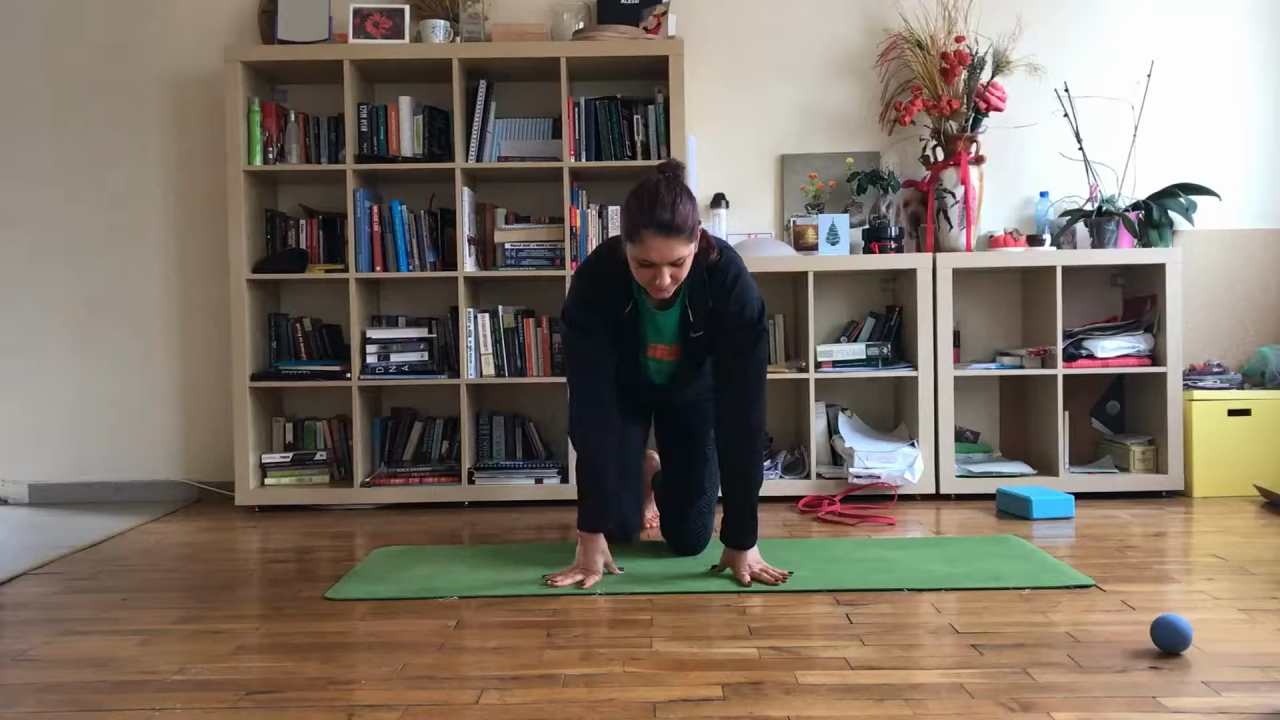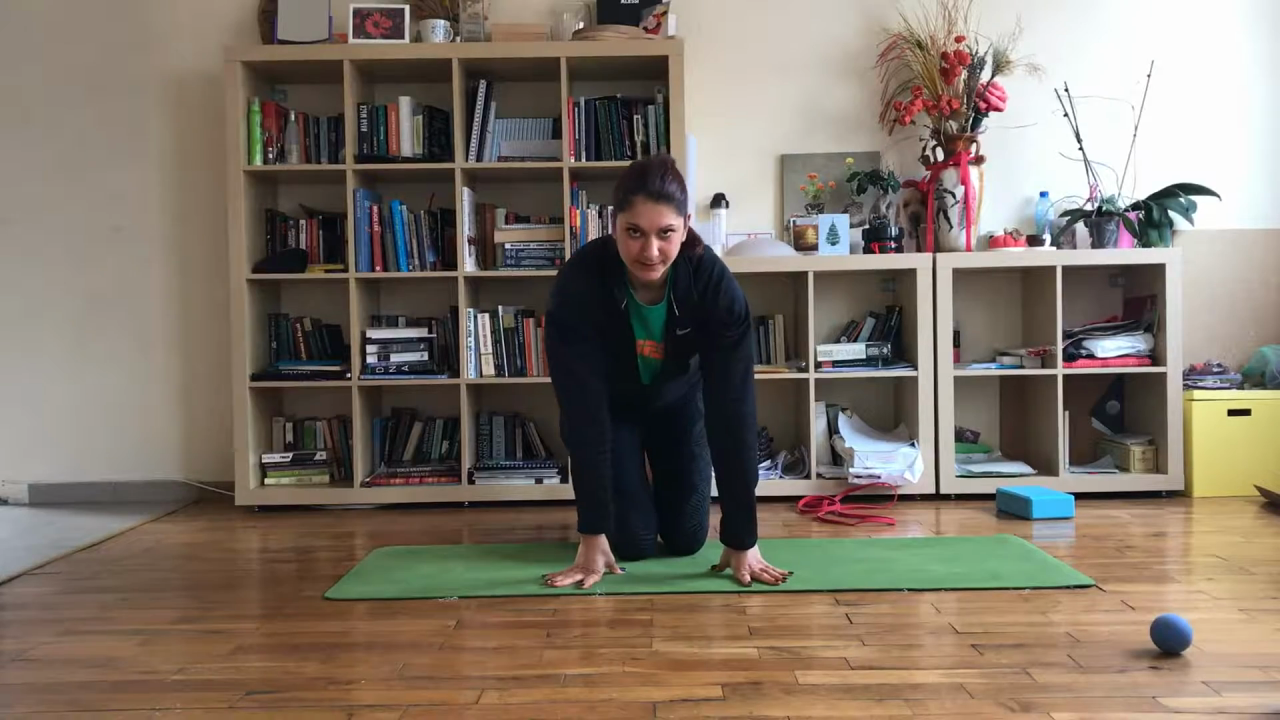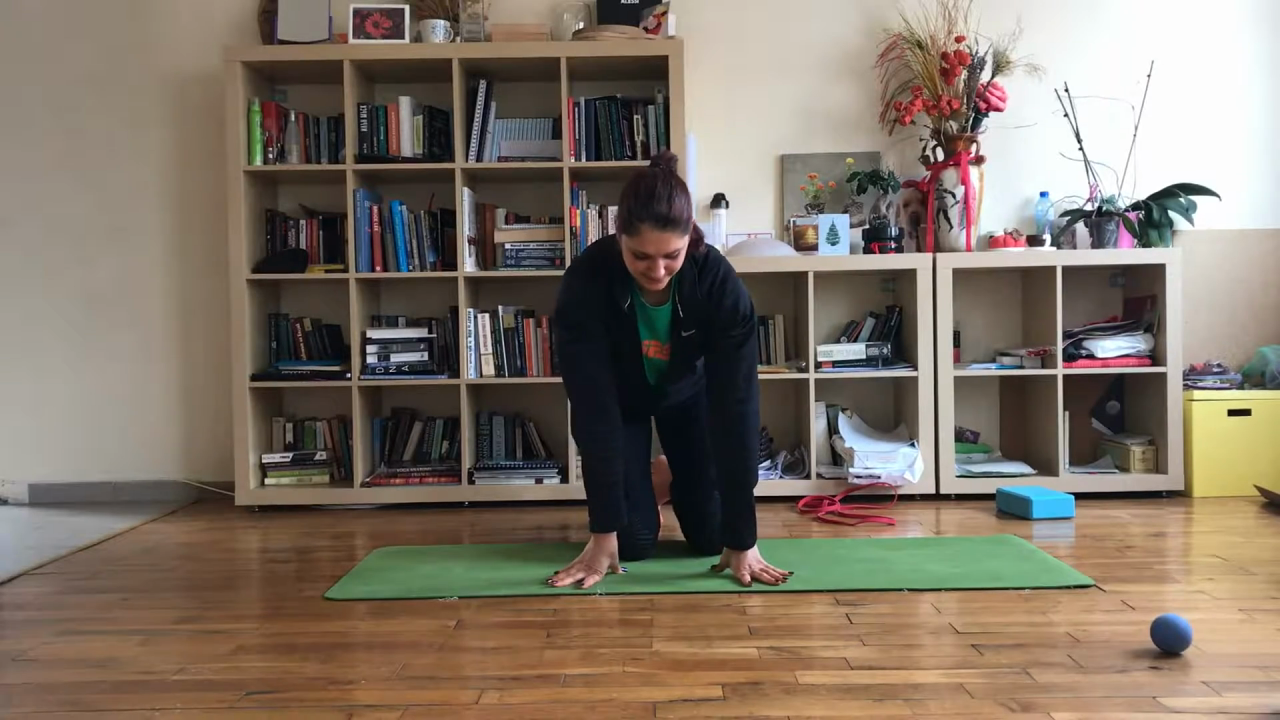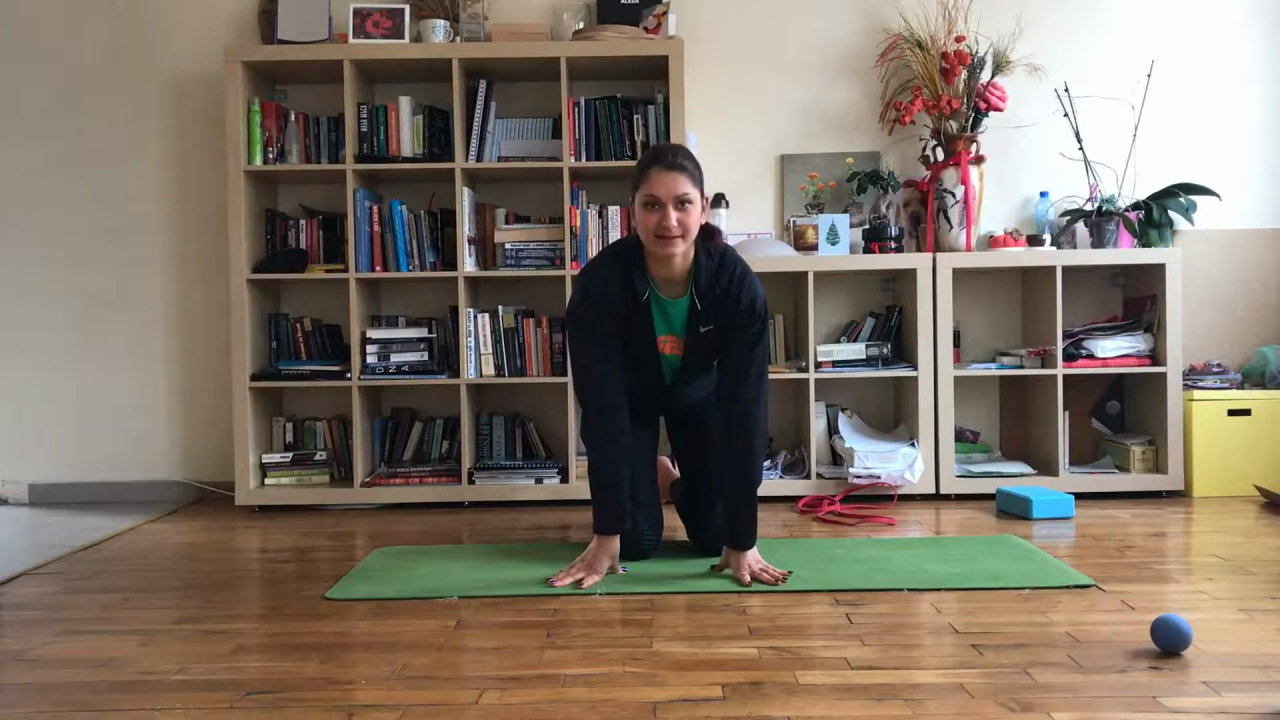
dt=0.7s
person 1, frame 1
left shoulder: (729, 280)
right shoulder: (596, 279)
left elbow: (742, 408)
right elbow: (592, 404)
left wrist: (742, 542)
right wrist: (592, 539)
left hip: (692, 389)
right hip: (624, 385)
left knee: (690, 538)
right knee: (620, 522)
left ankle: (658, 472)
right ankle: (643, 471)
person 1, frame 2
left shoulder: (713, 282)
right shoulder: (579, 281)
left elbow: (732, 405)
right elbow: (582, 410)
left wrist: (742, 540)
right wrist: (592, 536)
left hip: (677, 396)
right hip: (610, 401)
left knee: (686, 538)
right knee: (633, 541)
left ankle: (659, 483)
right ankle: (632, 484)
person 1, frame 3
left shoulder: (718, 281)
right shoulder: (585, 282)
left elbow: (735, 405)
right elbow: (593, 408)
left wrist: (741, 539)
right wrist: (603, 534)
left hip: (687, 391)
right hip: (620, 397)
left knee: (710, 536)
right knee: (634, 541)
left ankle: (676, 481)
right ankle: (648, 482)
person 1, frame 4
left shoulder: (735, 281)
right shoulder: (600, 281)
left elbow: (744, 407)
right elbow: (603, 409)
left wrist: (741, 540)
right wrist: (606, 534)
left hip: (699, 394)
right hip: (630, 396)
left knee: (714, 536)
right knee: (637, 541)
left ankle: (680, 484)
right ankle: (653, 480)
